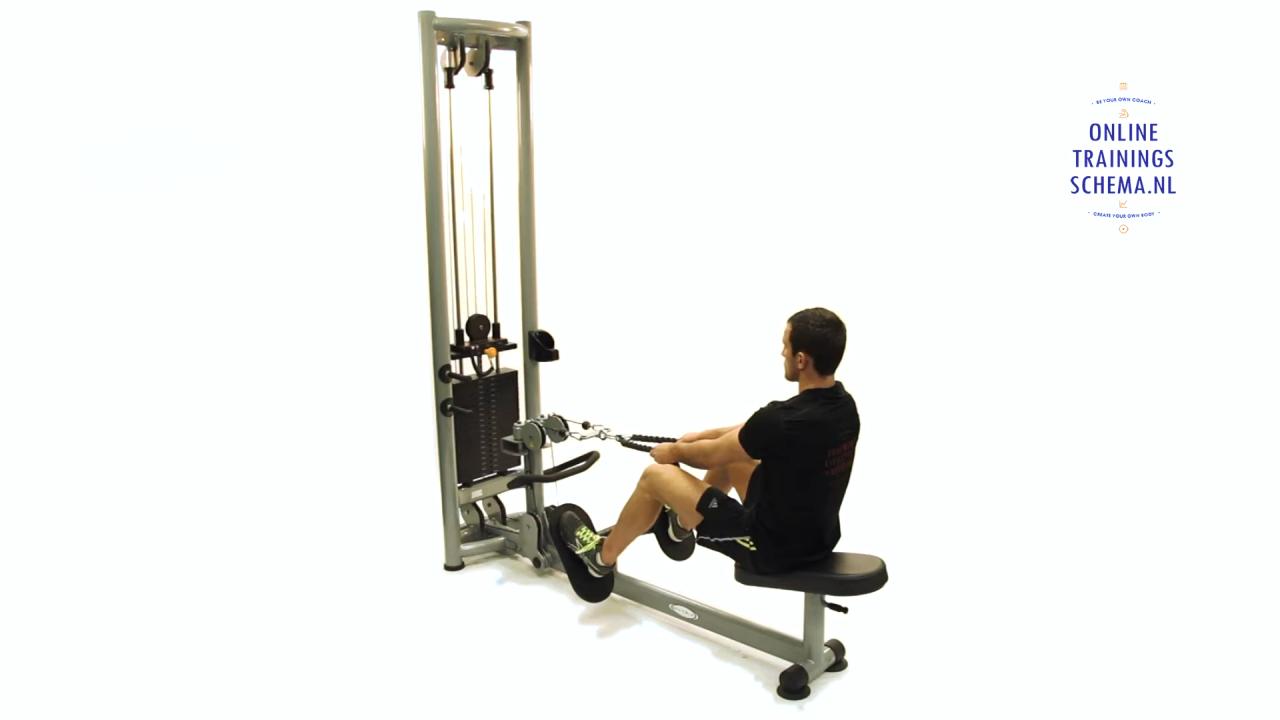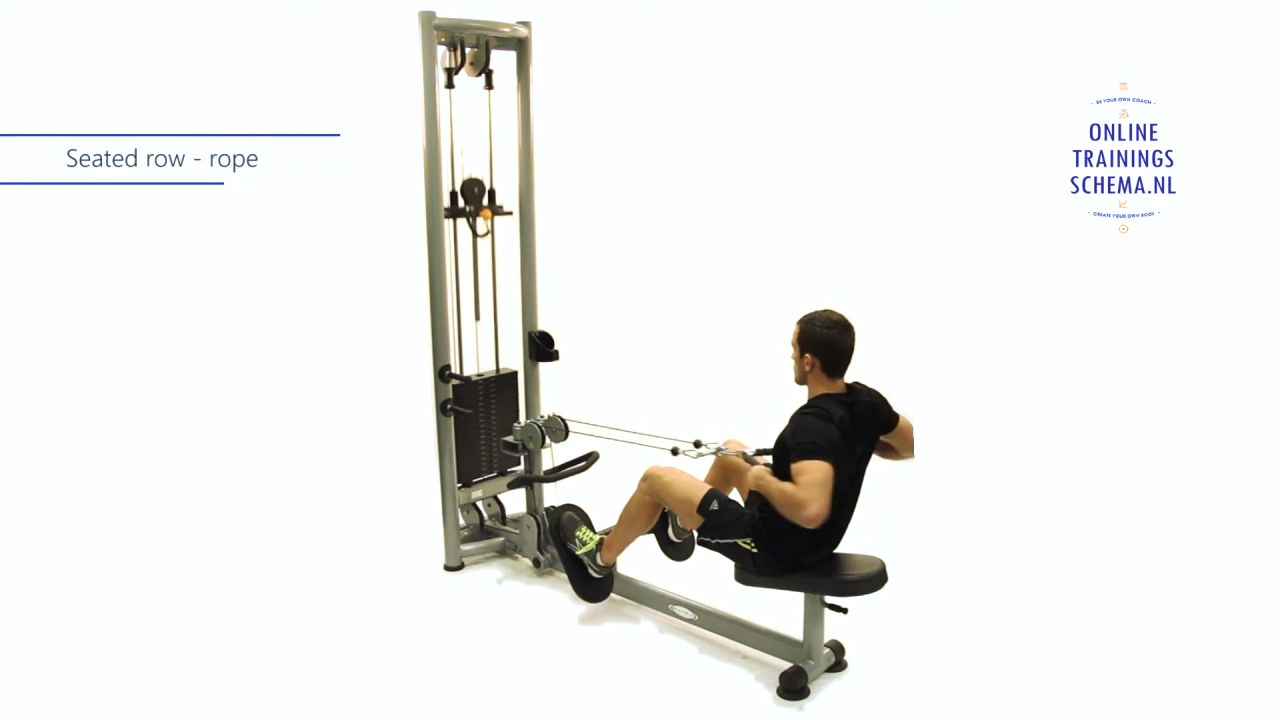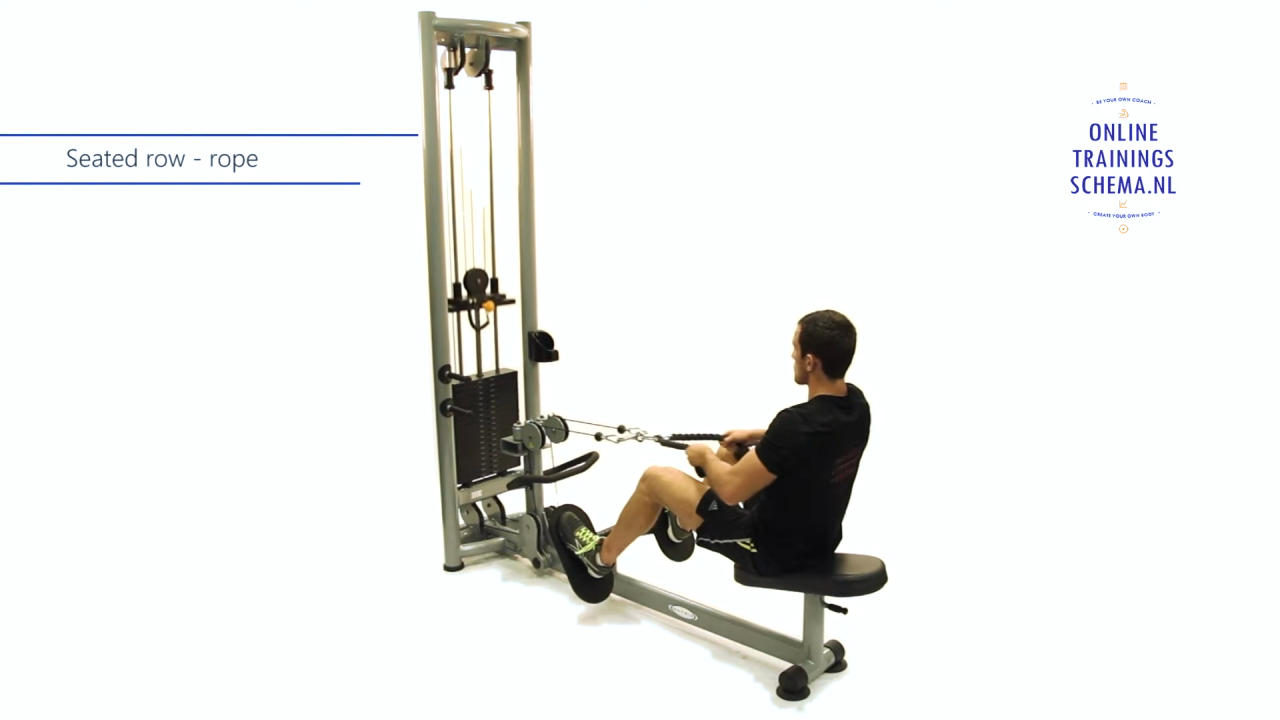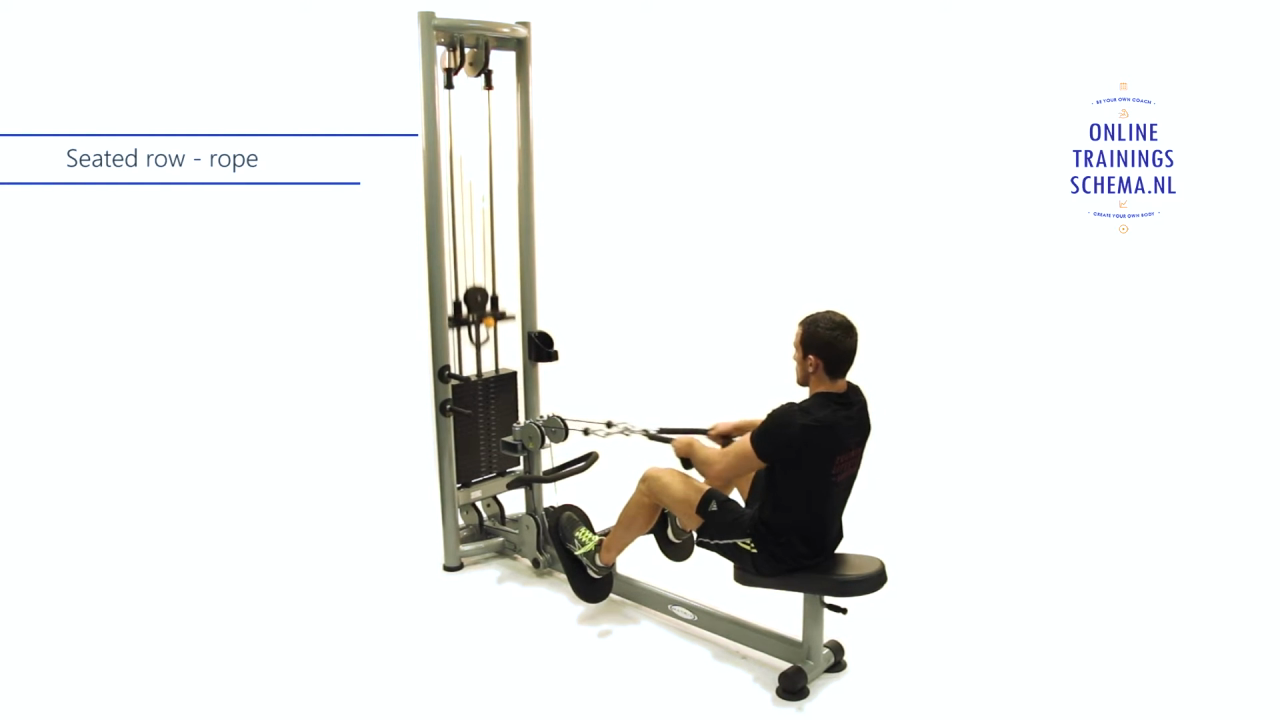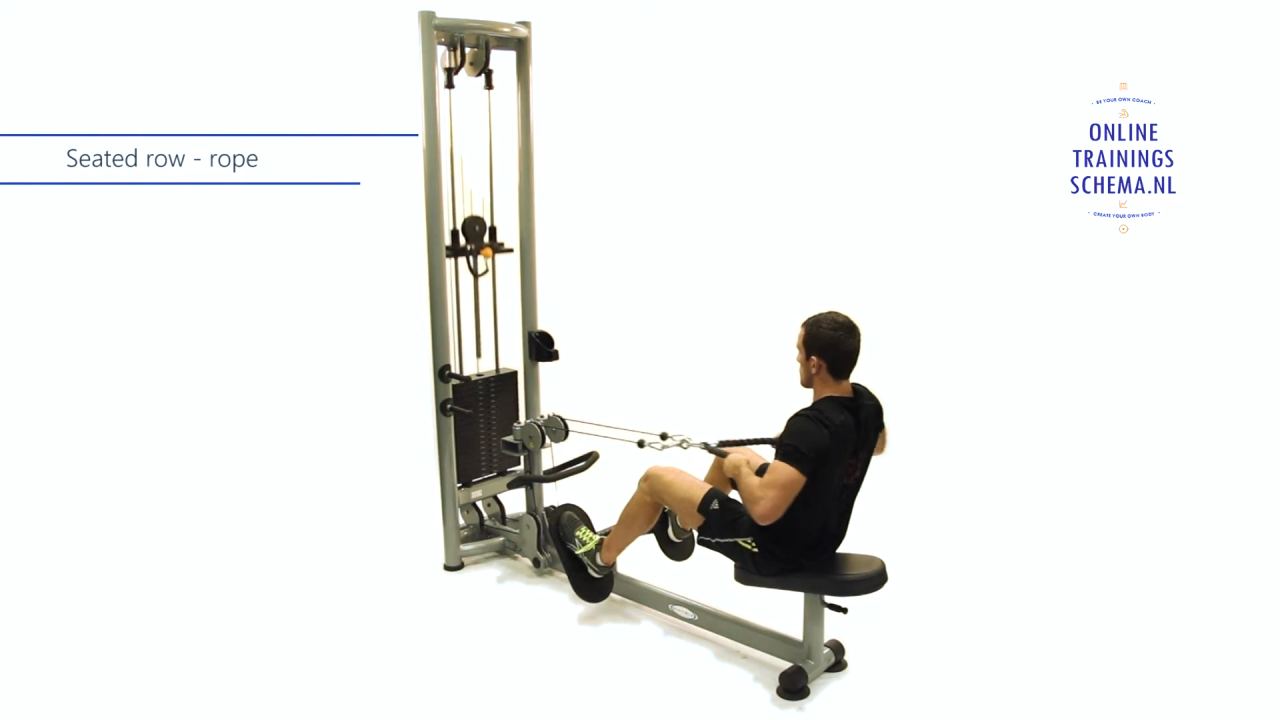
dt=1s
person 1, frame 1
left shoulder: (784, 419)
right shoulder: (842, 403)
left elbow: (711, 457)
left wrist: (674, 450)
right wrist: (703, 435)
left hip: (771, 546)
right hip: (817, 538)
left knee: (655, 476)
right knee: (730, 451)
left ankle: (602, 555)
right ankle: (683, 521)
person 1, frame 2
left shoulder: (813, 423)
right shoulder: (867, 402)
left elbow: (811, 510)
right elbow: (909, 446)
left wrist: (761, 480)
left hip: (774, 547)
right hip: (820, 540)
left knee: (655, 479)
right knee: (732, 450)
left ankle: (603, 556)
right ankle: (684, 520)
person 1, frame 3
left shoulder: (798, 422)
right shoulder: (856, 404)
left elbow: (731, 490)
left wrist: (704, 457)
right wrist: (758, 437)
left hip: (772, 547)
right hip: (819, 540)
left knee: (654, 479)
right knee: (731, 452)
left ankle: (602, 556)
right ankle: (681, 521)
person 1, frame 4
left shoulder: (797, 421)
right shoulder: (854, 402)
left elbow: (717, 469)
left wrist: (690, 447)
right wrist: (742, 427)
left hip: (772, 547)
right hip: (817, 538)
left knee: (654, 480)
right knee: (735, 452)
left ankle: (602, 556)
right ankle: (683, 521)
person 1, frame 5
left shoulder: (810, 426)
right shoulder: (866, 404)
left elbow: (764, 508)
right elbow: (878, 445)
left wrist: (740, 470)
left hip: (775, 547)
right hip: (820, 537)
left knee: (655, 479)
right knee: (729, 451)
left ankle: (602, 556)
right ankle: (683, 520)
